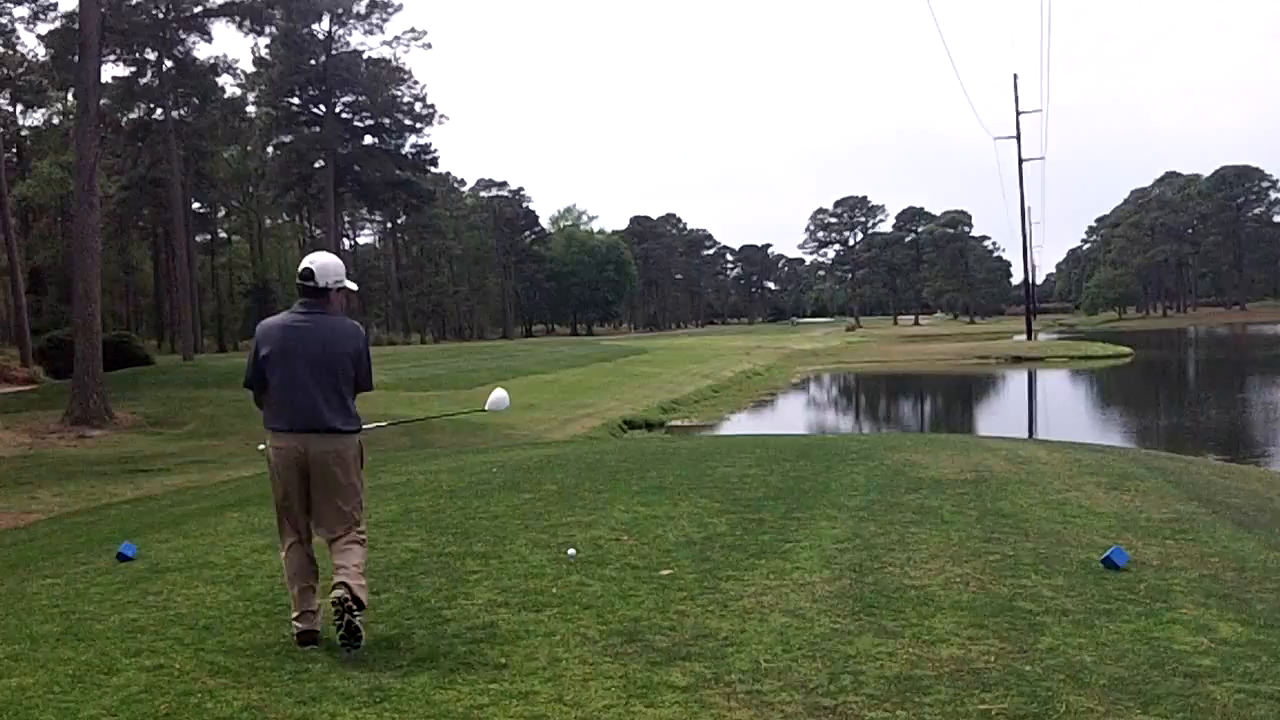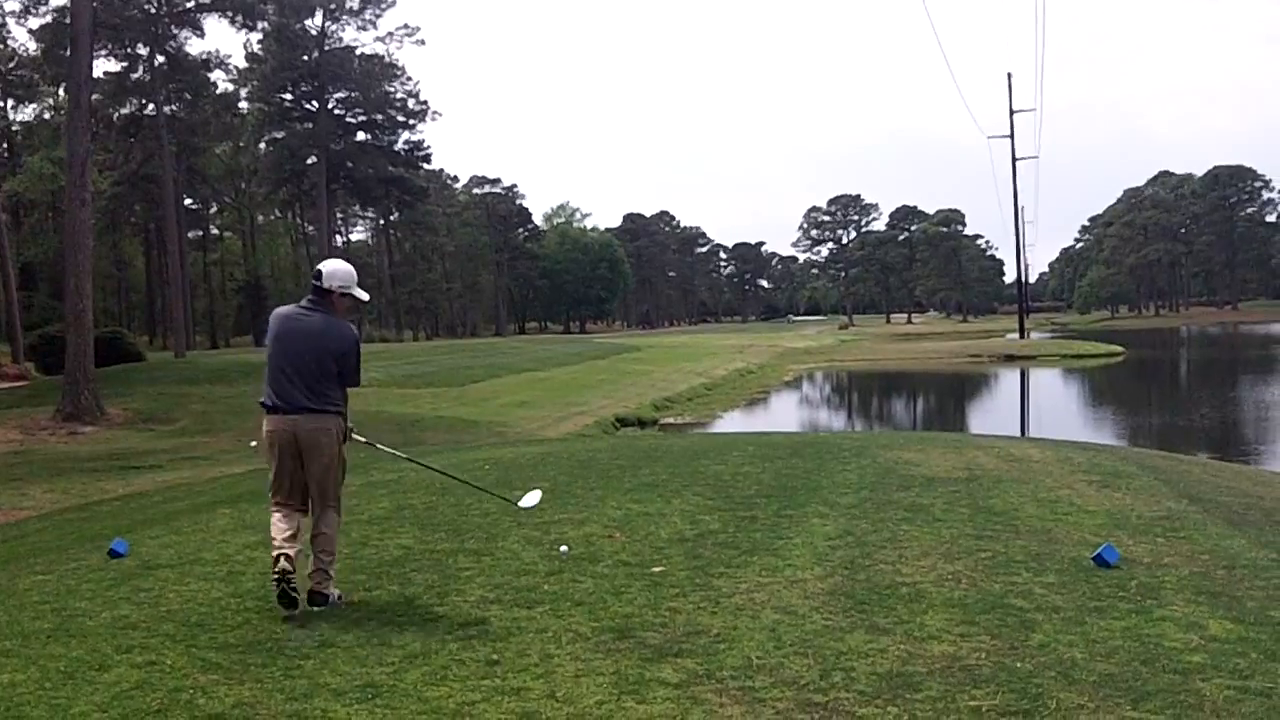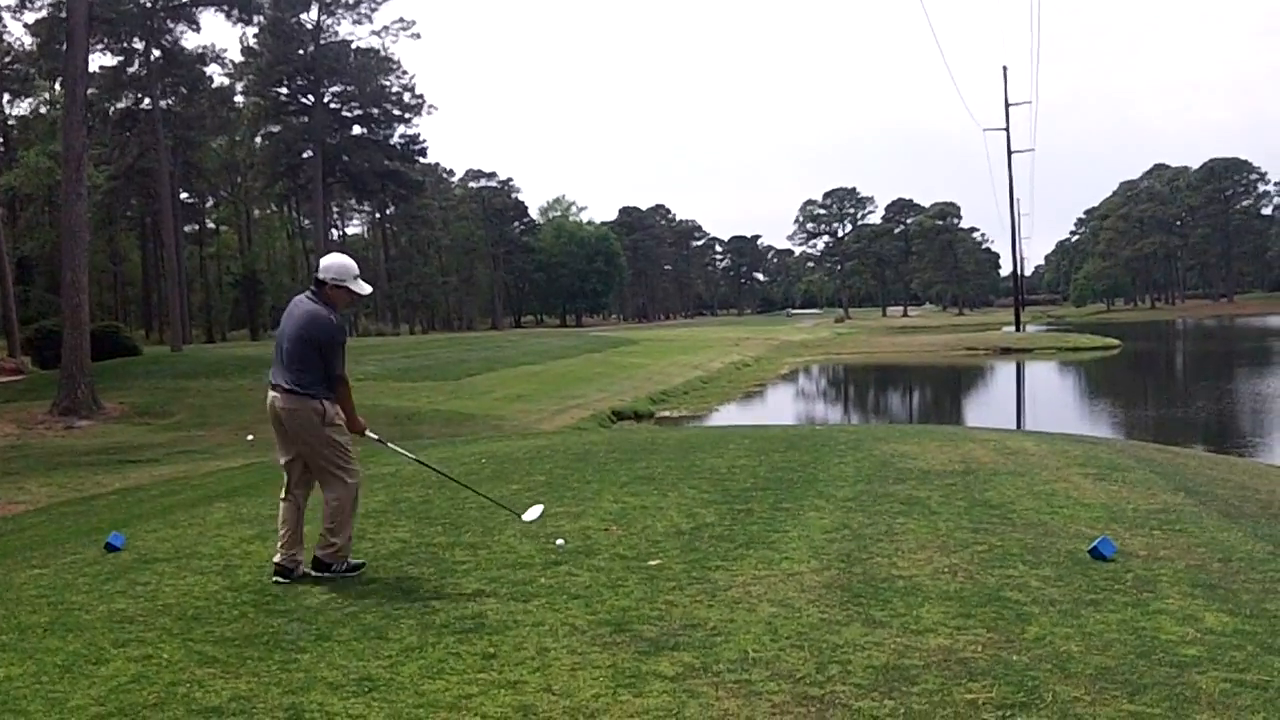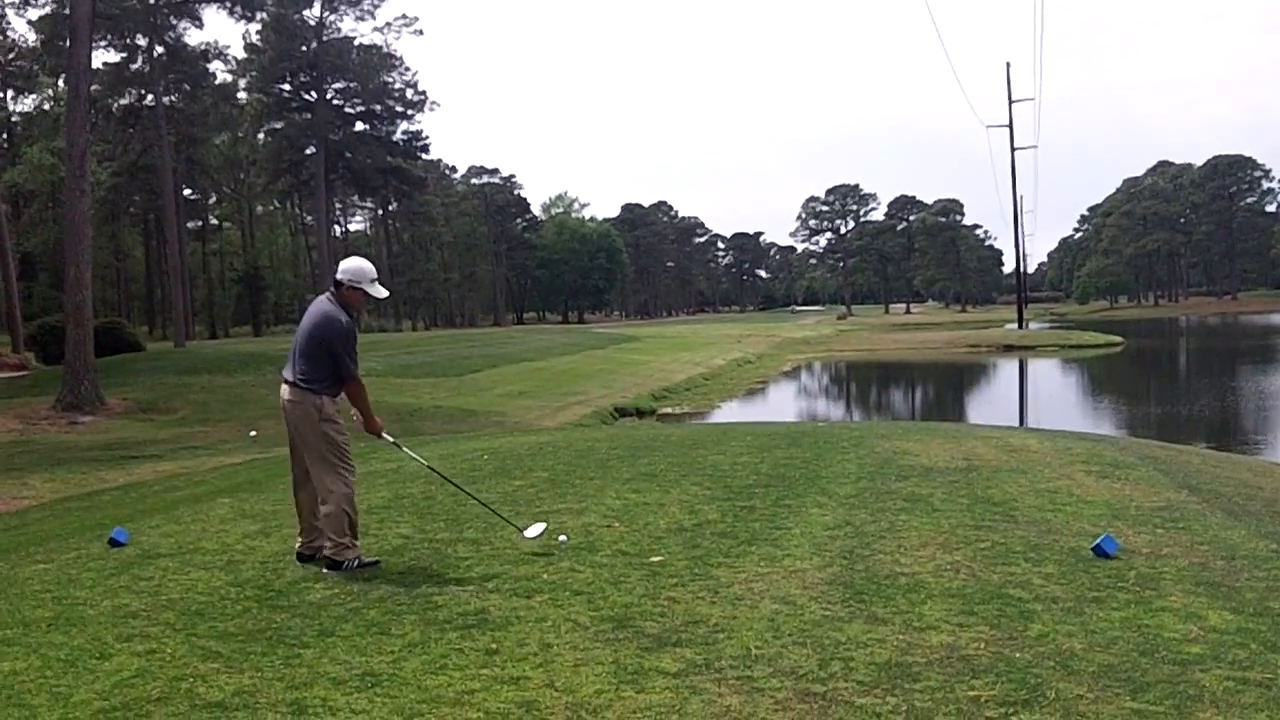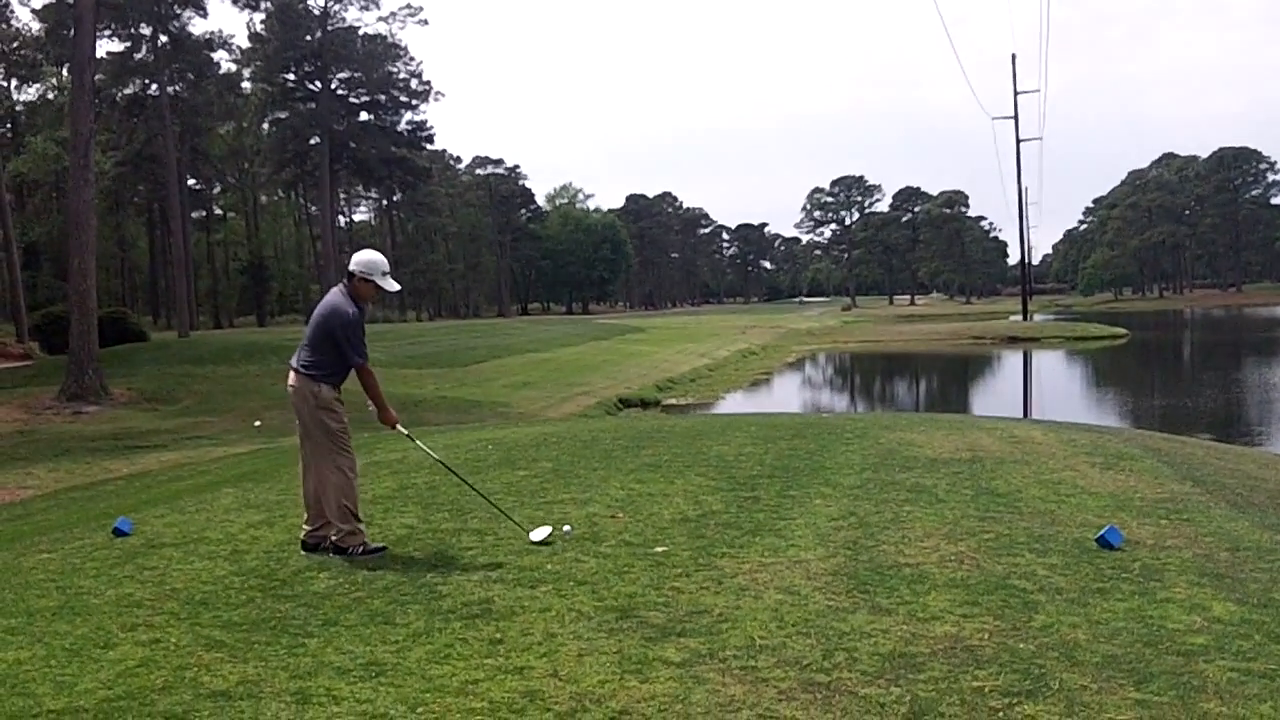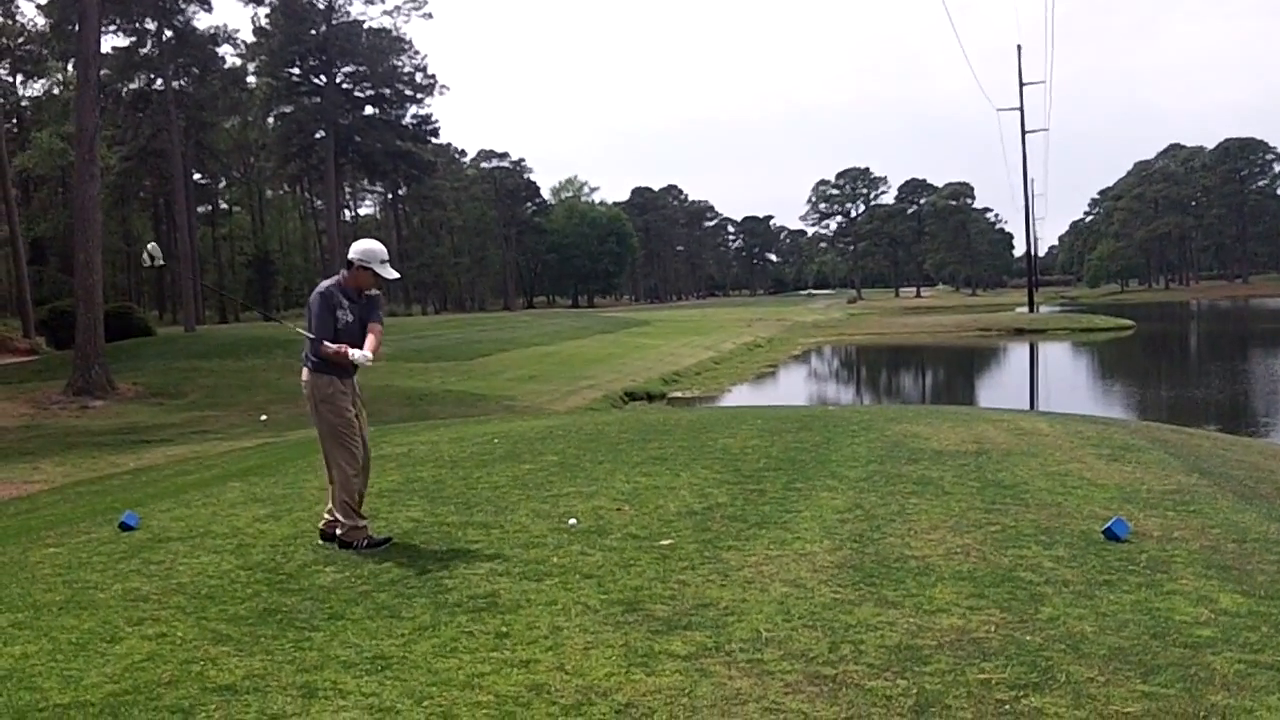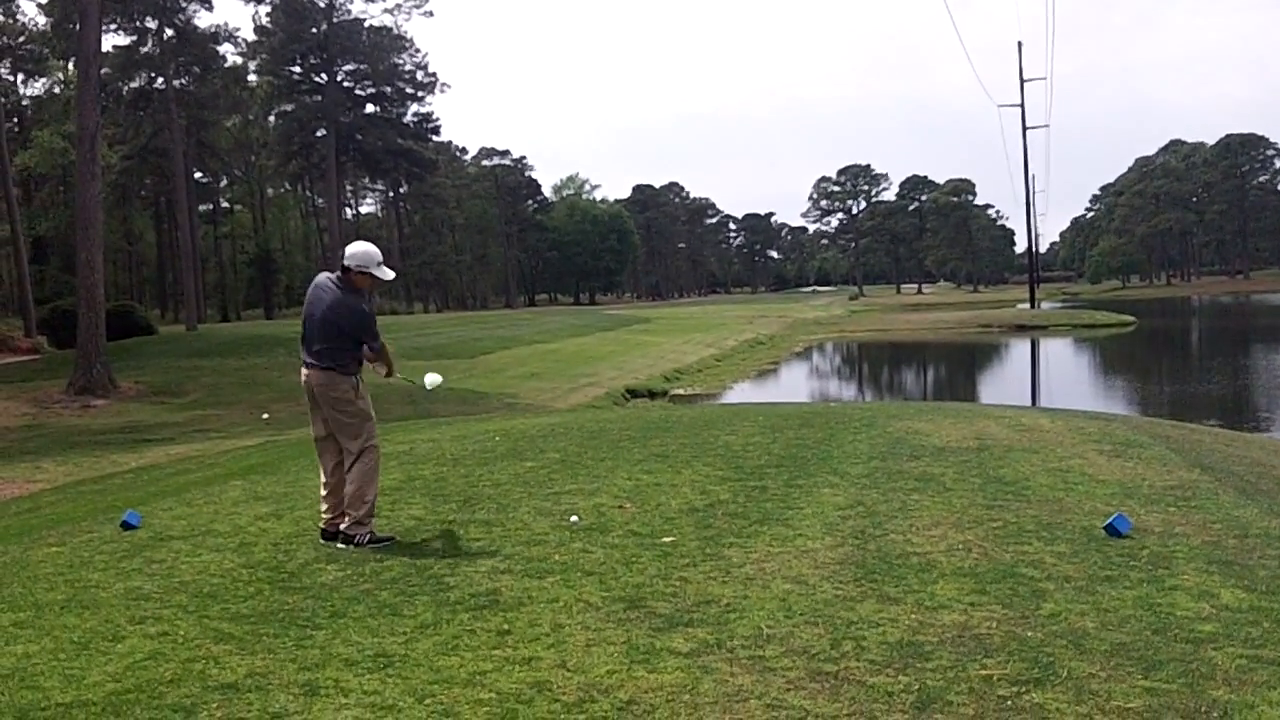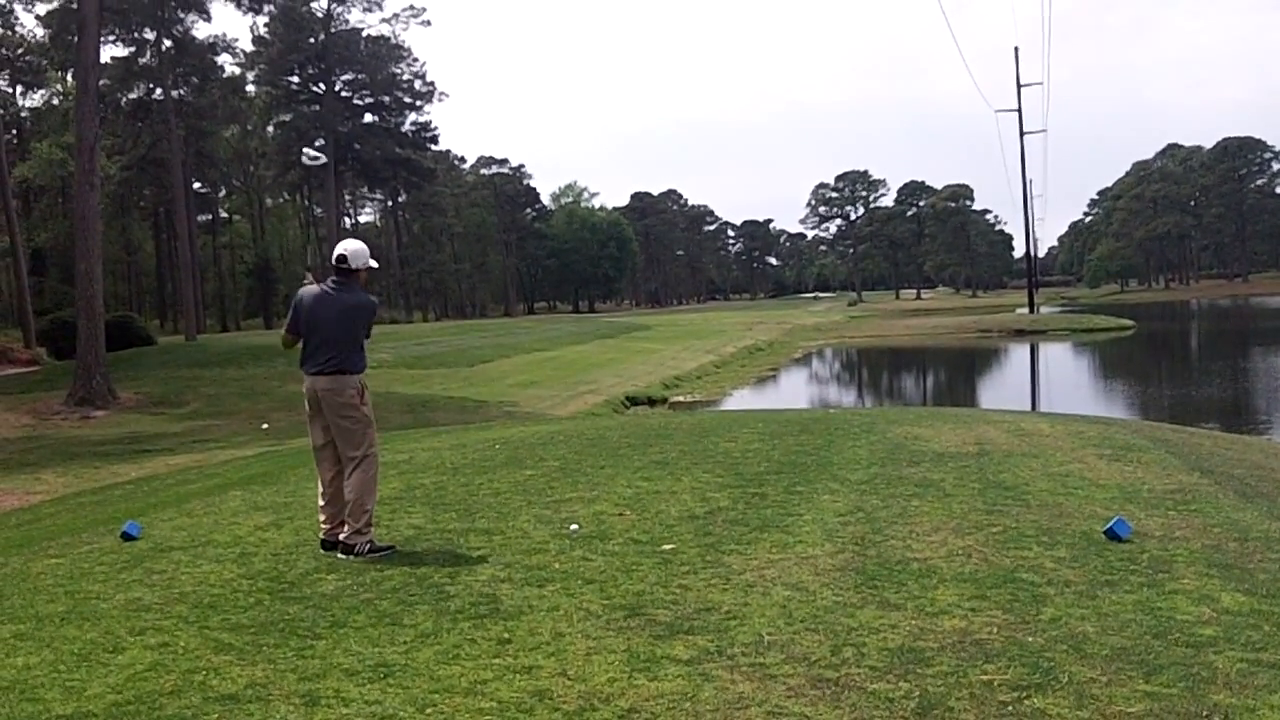
dt=0.5s
person 1, frame 1
left shoulder: (267, 331)
right shoulder: (352, 333)
left elbow: (258, 393)
left hip: (285, 443)
right hip: (337, 443)
left knee: (295, 536)
right knee: (346, 534)
left ankle: (305, 624)
right ankle: (349, 599)
person 1, frame 2
left shoulder: (278, 318)
right shoulder: (345, 334)
right elbow: (345, 387)
right wrist: (341, 424)
left hip: (278, 423)
right hip: (322, 425)
left knee: (285, 503)
right knee: (326, 508)
left ankle: (284, 565)
right ankle: (320, 586)
person 1, frame 3
left shoulder: (298, 304)
right shoulder: (328, 323)
right elbow: (337, 379)
left wrist: (335, 407)
right wrist: (352, 419)
left hip: (280, 400)
right hip: (307, 407)
left knee: (296, 485)
right knee: (343, 479)
left ankle: (287, 561)
right ankle: (330, 556)
person 1, frame 4
left shoulder: (322, 303)
right shoulder: (339, 323)
right elbow: (351, 378)
left wrist: (359, 409)
right wrist: (369, 418)
left hip: (295, 395)
right hip: (313, 402)
left knee: (310, 478)
right knee: (337, 478)
left ankle: (311, 546)
right ankle: (341, 554)
person 1, frame 5
left shoulder: (344, 299)
right shoulder: (345, 314)
left elbow: (359, 355)
right elbow: (360, 366)
left wrist: (377, 400)
right wrist: (383, 408)
left hip: (310, 385)
right hip: (316, 390)
left knee: (317, 465)
right knee: (339, 464)
left ankle: (316, 534)
right ankle: (347, 539)
person 1, frame 6
left shoulder: (371, 298)
right shoulder: (325, 294)
left elbow: (374, 331)
right elbow: (320, 345)
left wrist: (364, 353)
right wrist: (340, 353)
left hip: (346, 380)
right hip: (325, 382)
left knee: (358, 456)
right knee: (346, 458)
left ankle: (333, 524)
right ankle: (350, 533)
person 1, frame 7
left shoulder: (320, 281)
right shoulder: (357, 310)
right elbow: (376, 347)
left wrist: (360, 350)
right wrist: (388, 365)
left hip: (311, 375)
right hip: (339, 382)
left knee: (331, 453)
right knee: (363, 451)
left ankle: (332, 523)
right ankle: (355, 529)
person 1, frame 8
left shoulder: (306, 296)
right shoulder: (366, 304)
left elbow: (288, 341)
left hip: (313, 384)
right hip: (345, 386)
left knee: (328, 462)
right knee: (361, 460)
left ankle: (331, 532)
right ankle: (355, 538)
